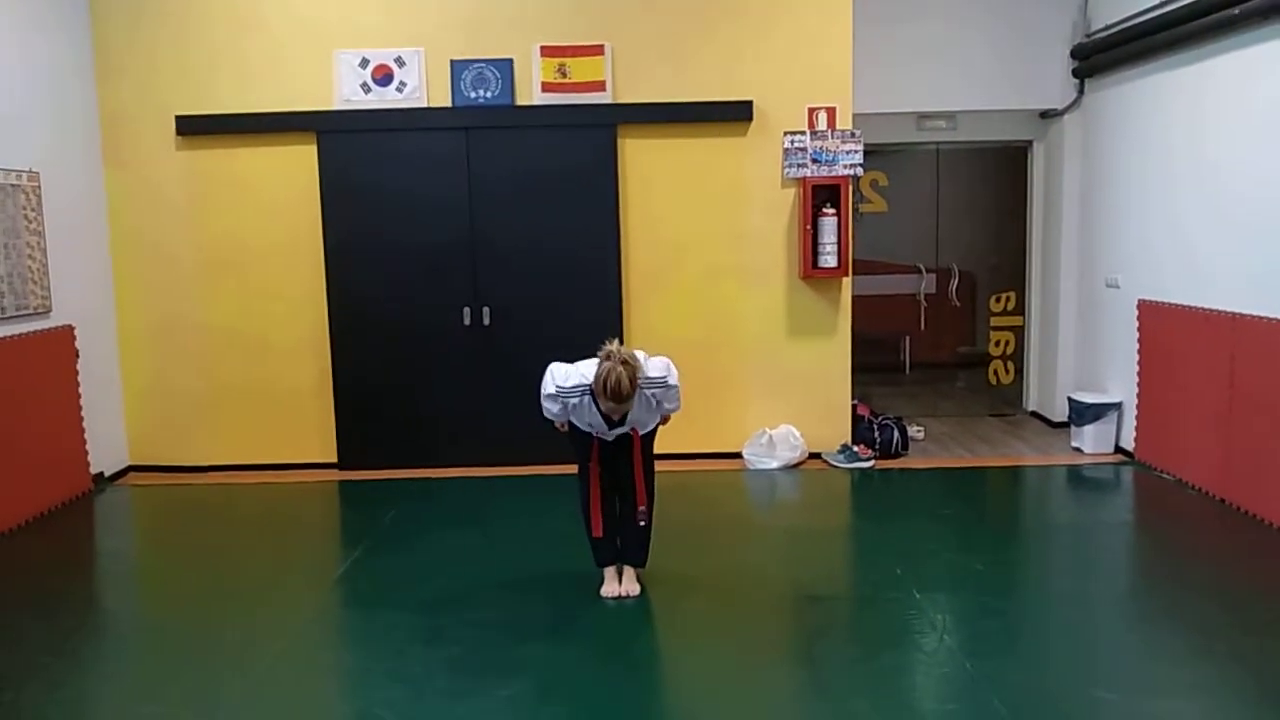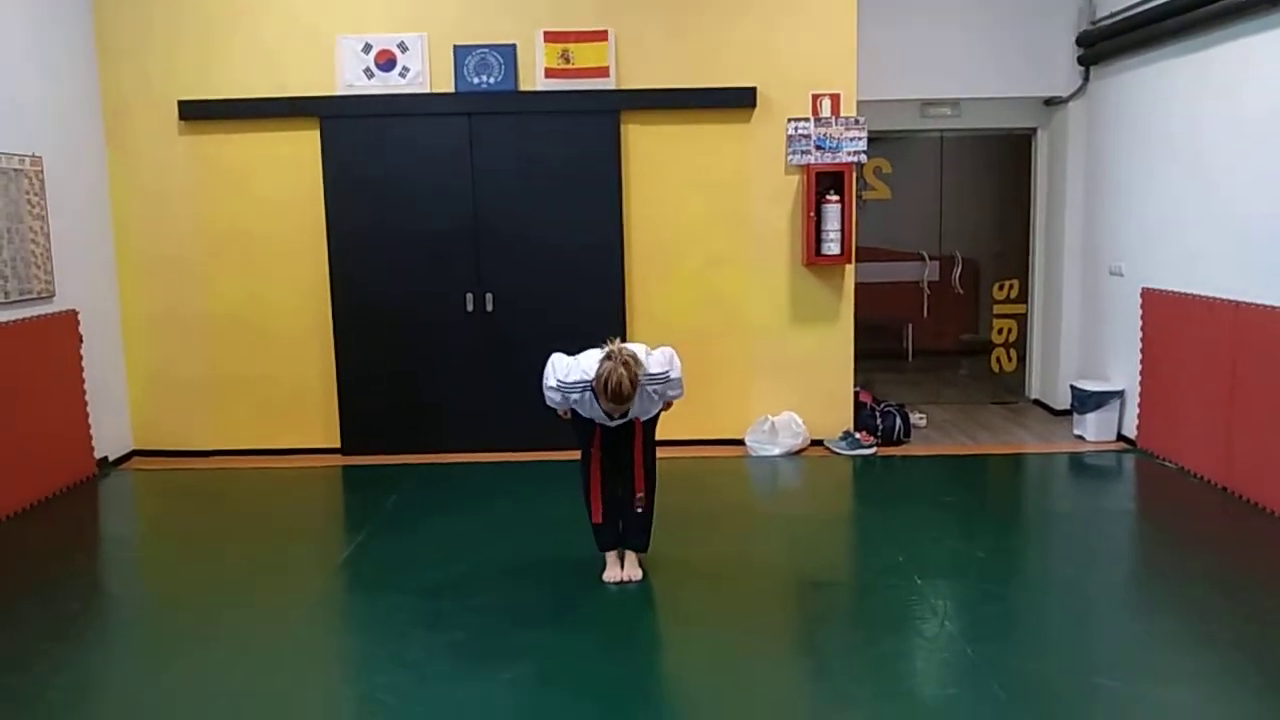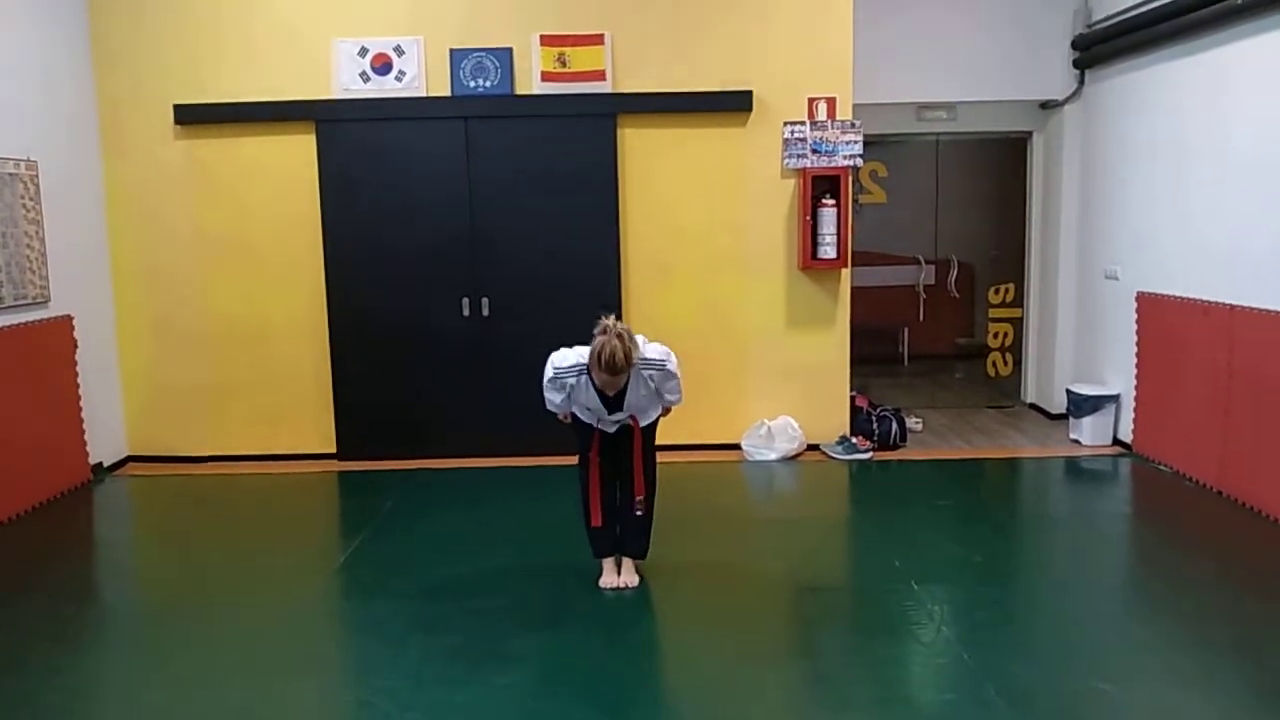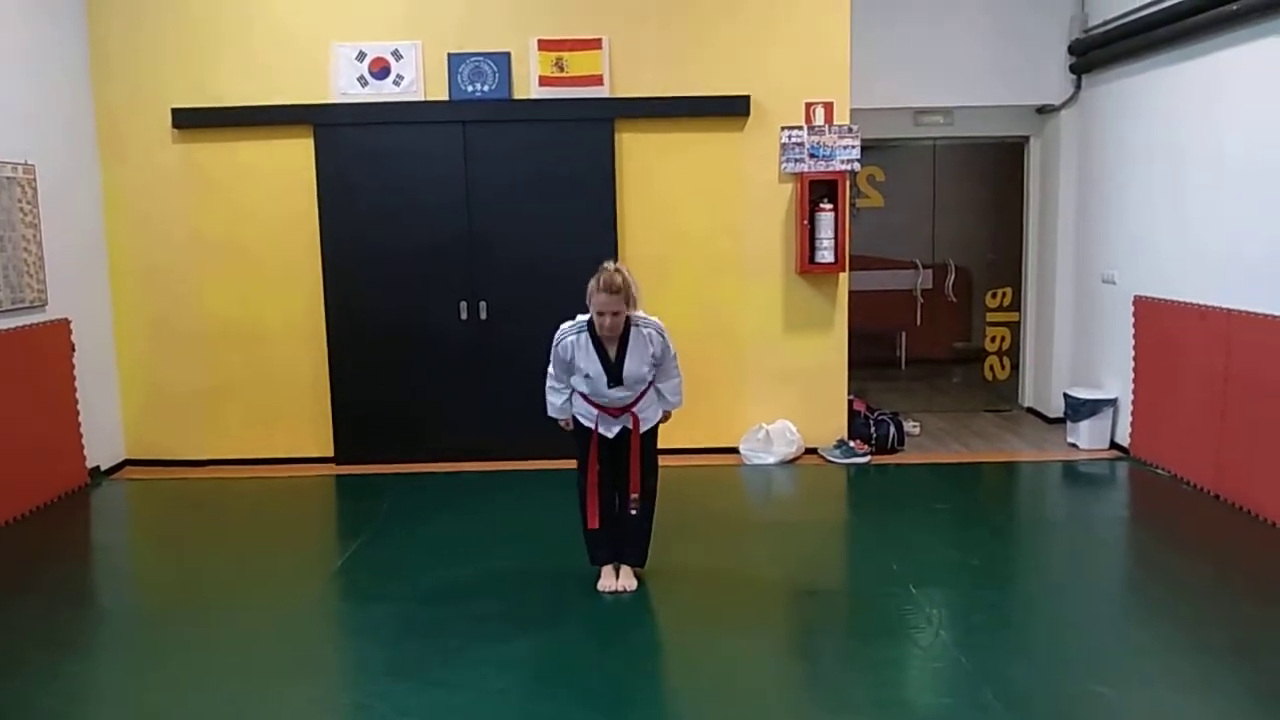
dt=0.3s
person 1, frame 1
left shoulder: (653, 380)
right shoulder: (572, 385)
left elbow: (669, 369)
right elbow: (550, 376)
left wrist: (667, 409)
right wrist: (557, 416)
right hip: (587, 428)
left knee: (636, 487)
right knee: (596, 489)
left ankle: (630, 567)
right ankle: (609, 568)
person 1, frame 2
left shoulder: (654, 374)
right shoulder: (573, 379)
left elbow: (670, 358)
right elbow: (554, 364)
left wrist: (669, 397)
right wrist: (560, 405)
left knee: (638, 473)
right knee: (598, 473)
left ankle: (632, 552)
right ankle: (611, 553)
person 1, frame 3
left shoulder: (653, 364)
right shoulder: (567, 369)
left elbow: (670, 363)
right elbow: (553, 385)
left wrist: (667, 403)
right wrist: (562, 408)
left hip: (638, 419)
right hip: (590, 421)
left knee: (638, 484)
right knee: (597, 485)
left ankle: (629, 559)
right ankle: (608, 560)
person 1, frame 4
left shoulder: (651, 333)
right shoulder: (569, 337)
left elbow: (668, 372)
right elbow: (557, 378)
left wrist: (668, 405)
right wrist: (561, 412)
left hip: (639, 418)
right hip: (591, 419)
left knee: (638, 489)
right knee: (595, 490)
left ankle: (628, 564)
right ankle: (606, 565)
